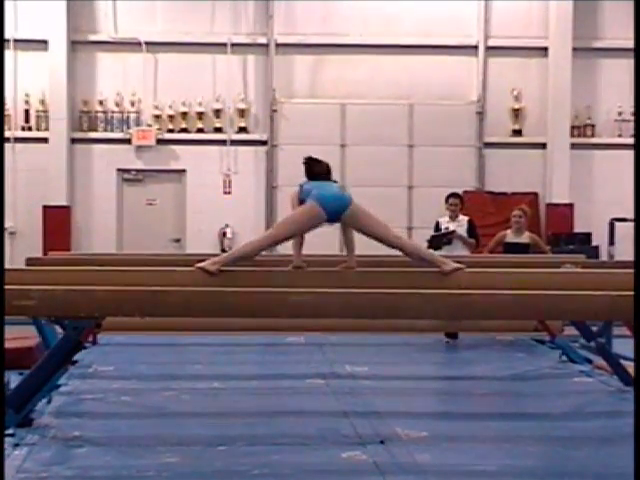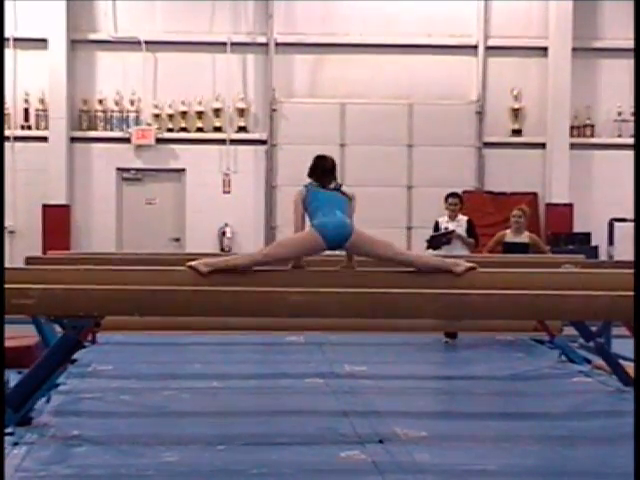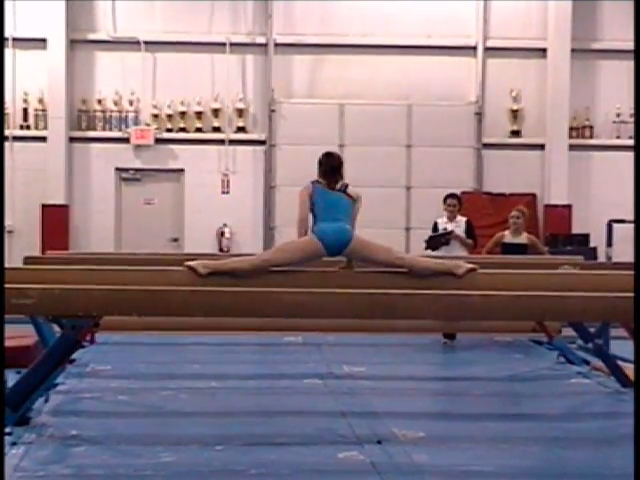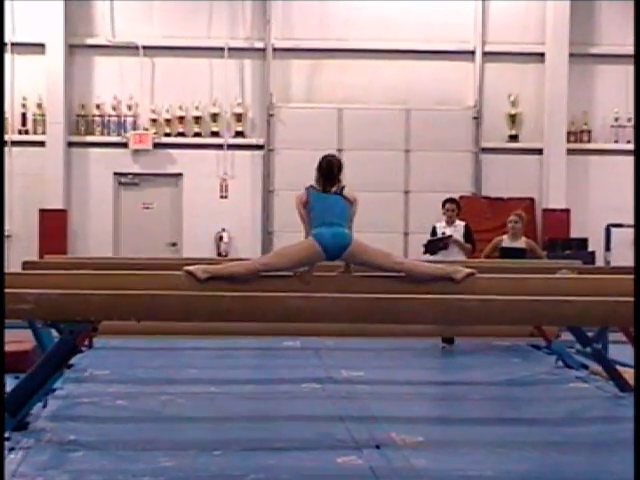
dt=0.2s
person 1, frame 1
left shoulder: (300, 191)
right shoulder: (338, 187)
left elbow: (298, 229)
right elbow: (348, 228)
left wrist: (297, 259)
right wrist: (351, 260)
left hip: (320, 203)
right hip: (342, 200)
left knee: (271, 237)
right knee: (394, 239)
left ankle: (217, 262)
right ankle: (443, 262)
person 1, frame 2
left shoulder: (303, 193)
right shoulder: (347, 194)
left elbow: (298, 228)
left wrist: (297, 259)
right wrist: (351, 260)
left hip: (322, 232)
right hip: (344, 231)
left knee: (266, 255)
right knee: (399, 255)
left ankle: (210, 264)
right ankle: (453, 264)
person 1, frame 3
left shoulder: (308, 190)
right shoulder: (353, 194)
left elbow: (302, 221)
left wrist: (301, 255)
right wrist: (350, 259)
left hip: (321, 237)
right hip: (345, 237)
left knee: (264, 260)
right knee: (401, 260)
left ankle: (207, 266)
right ankle: (454, 266)
person 1, frame 4
left shoulder: (304, 195)
right shoulder: (350, 196)
left wrist: (307, 263)
right wrist: (347, 263)
left hip: (320, 240)
right hip: (344, 241)
left knee: (263, 264)
right knee: (398, 264)
left ankle: (207, 270)
right ankle: (453, 271)
person 2, frame 1
left shoulder: (468, 222)
right shoulder: (440, 222)
left elbow: (475, 244)
right elbow: (435, 246)
left wrist: (460, 237)
left ankle: (452, 332)
right ankle: (450, 332)
person 2, frame 2
left shoulder: (467, 221)
right shoulder: (439, 222)
left elbow: (474, 244)
right elbow: (433, 246)
left wrist: (459, 236)
left ankle: (451, 331)
right ankle: (449, 331)
person 2, frame 3
left shoulder: (466, 222)
right shoulder: (438, 223)
left elbow: (473, 244)
left wrist: (458, 237)
left ankle: (450, 332)
right ankle: (447, 332)
person 2, frame 4
left shoulder: (464, 226)
right shoulder: (436, 227)
left elbow: (471, 249)
left wrist: (456, 241)
left ankle: (448, 337)
right ankle: (446, 337)
